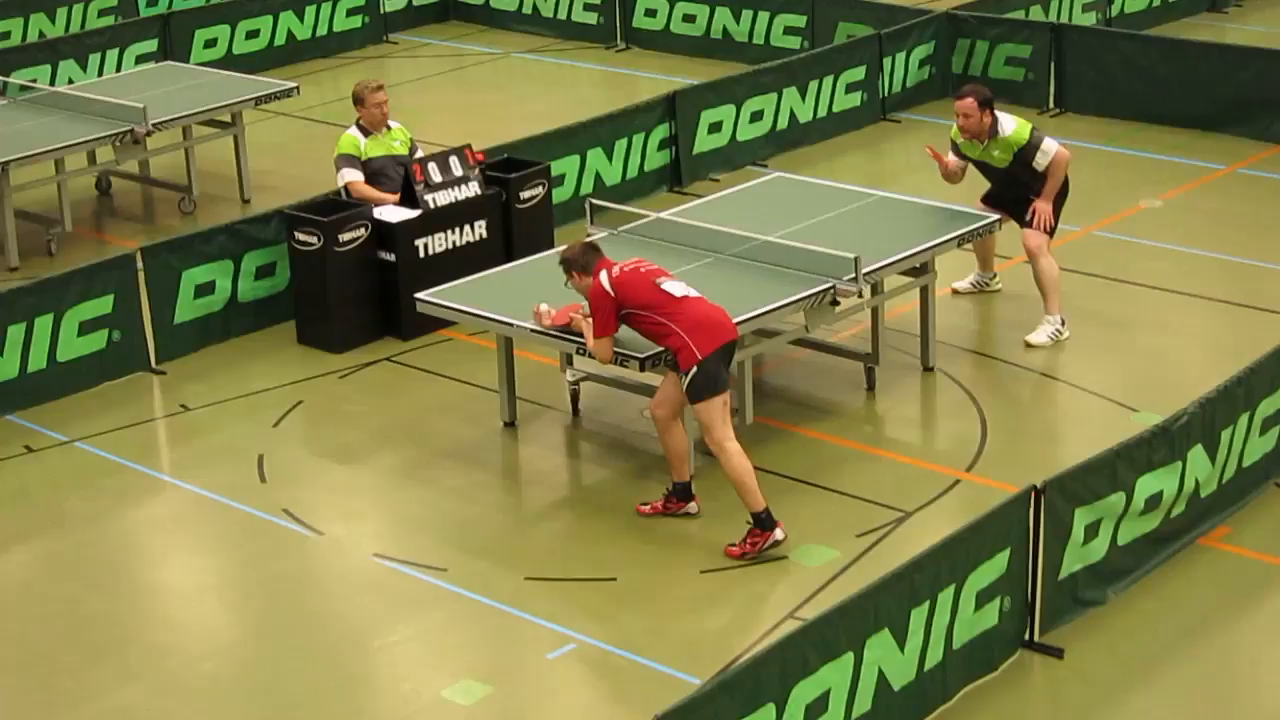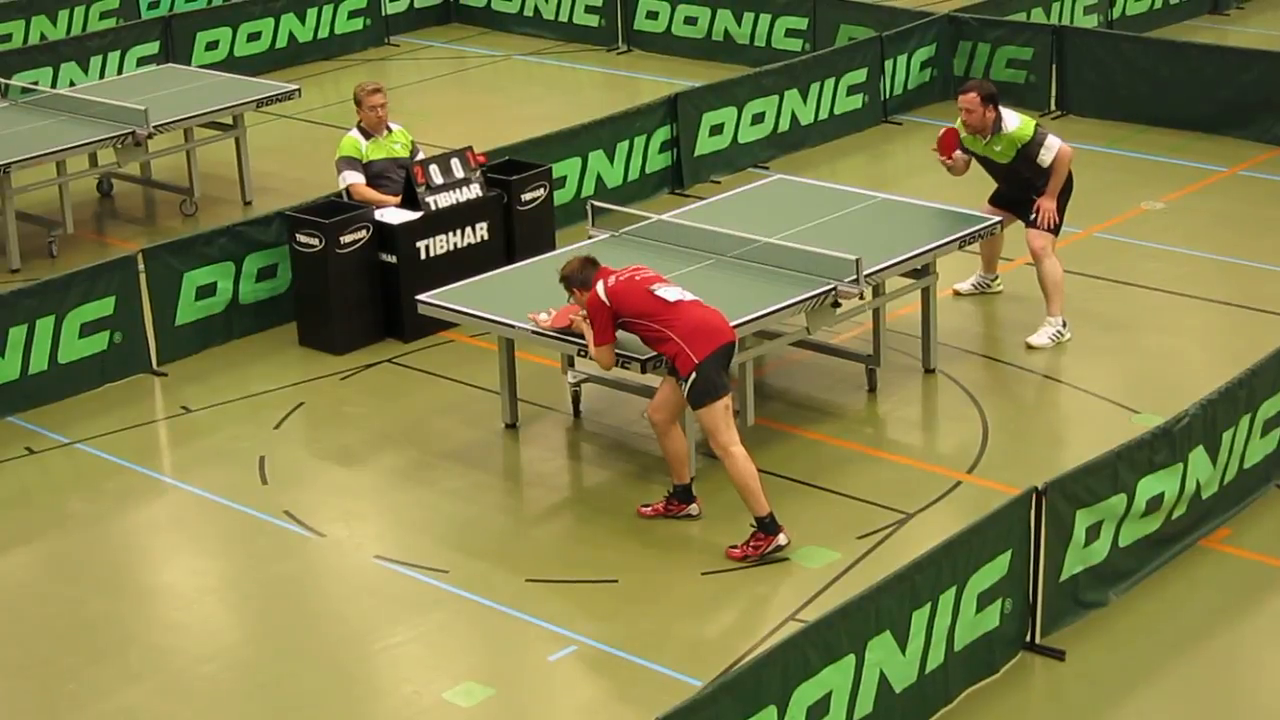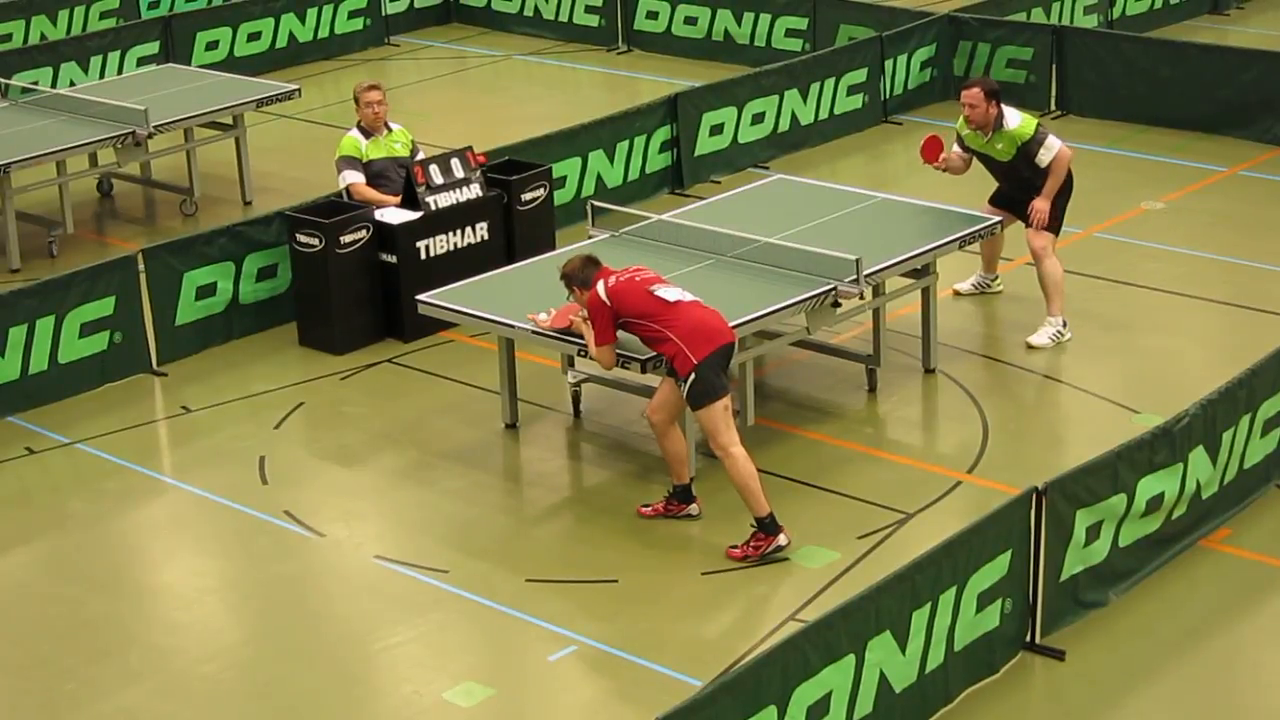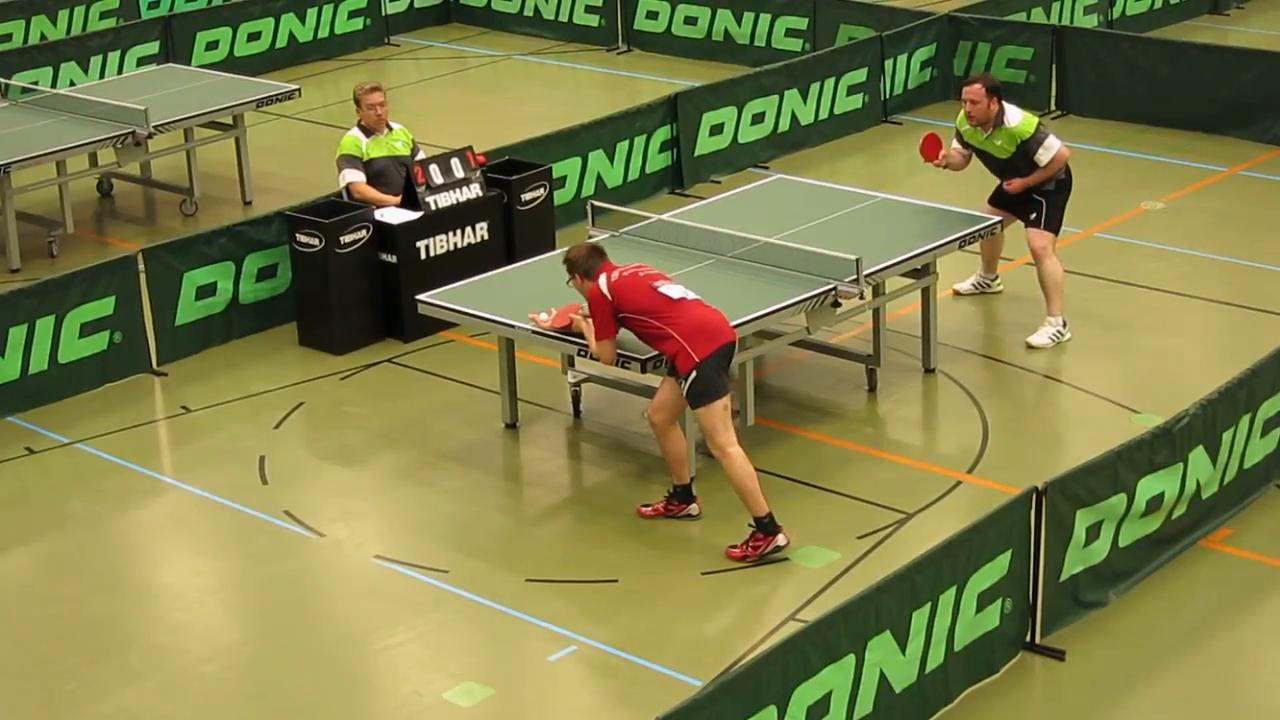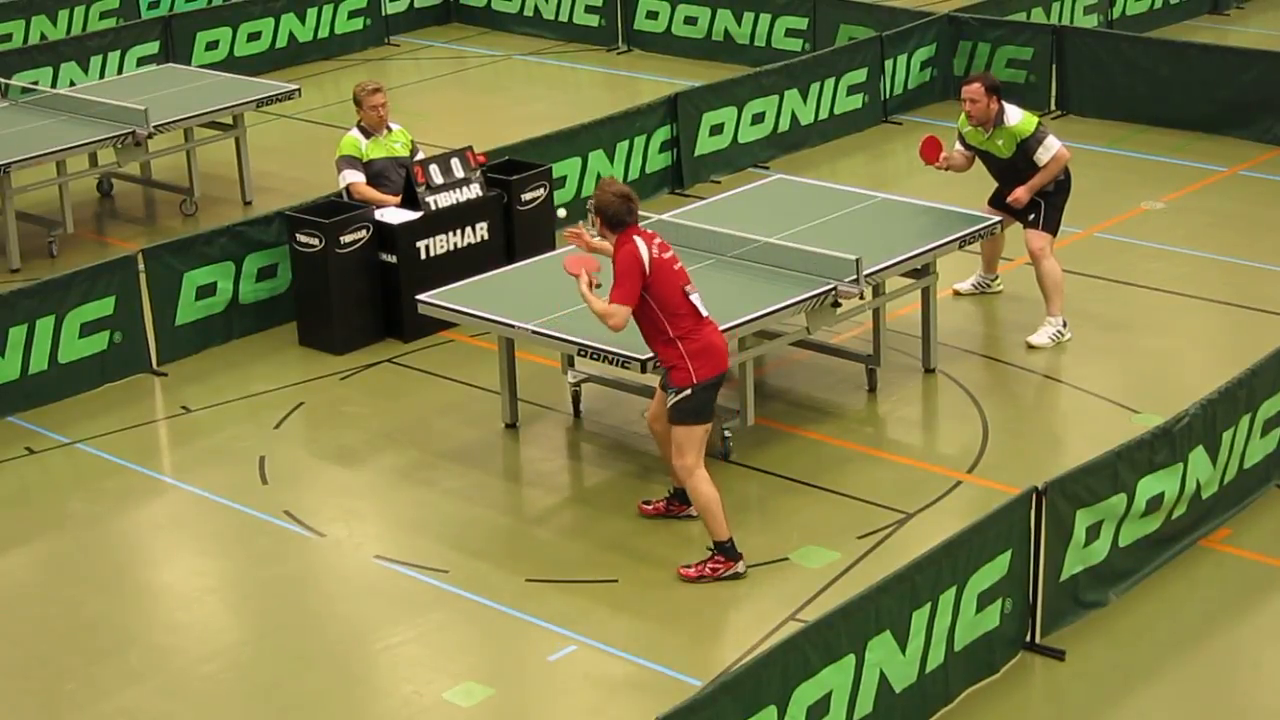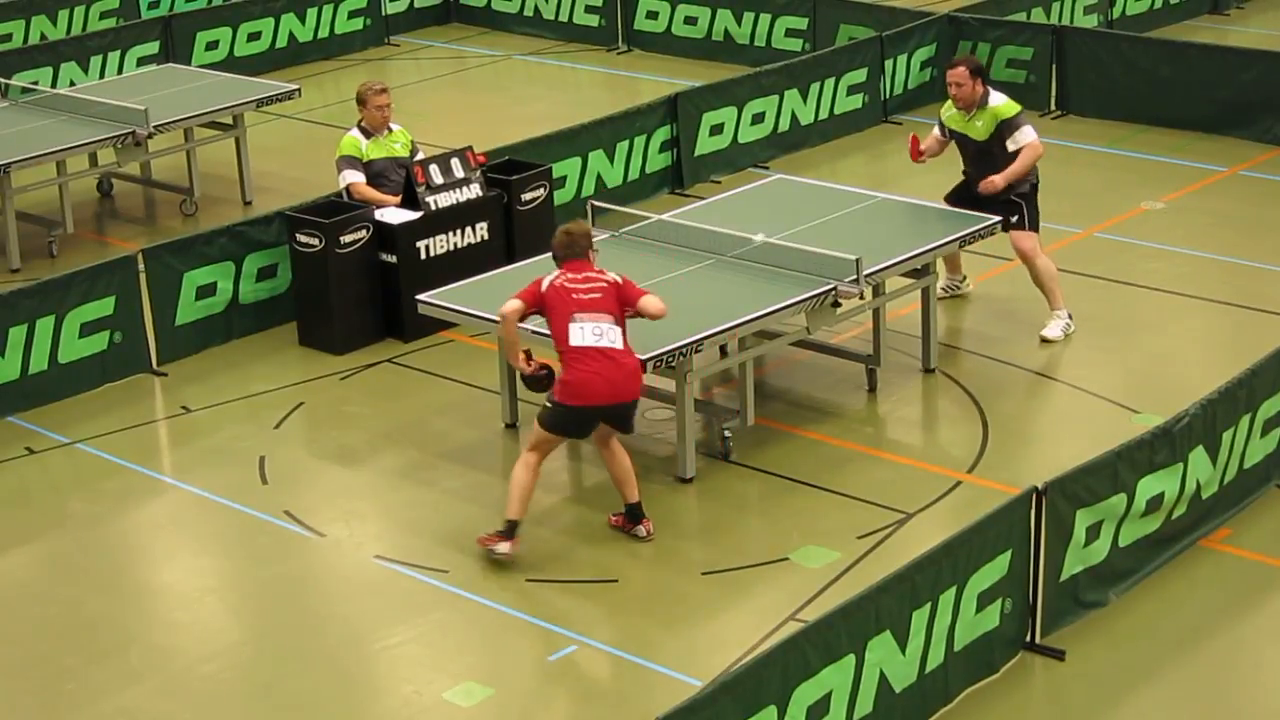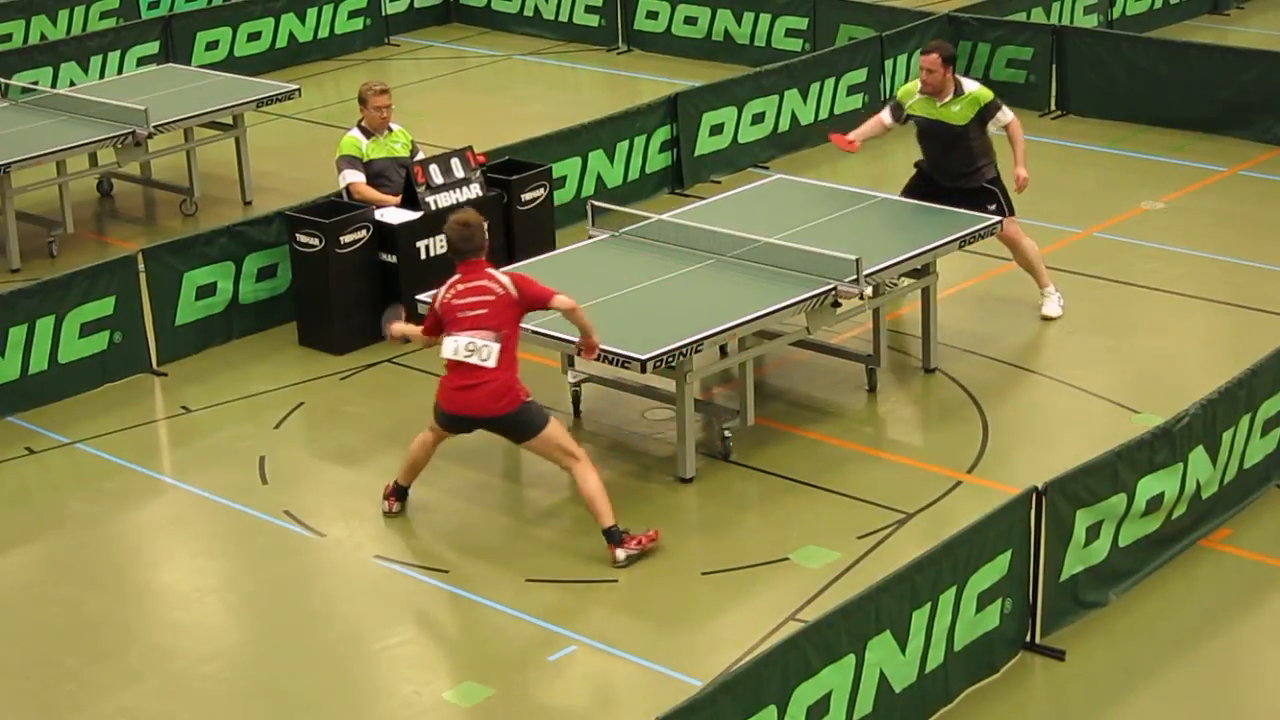
dt=0.7s
person 1, frame 1
left shoulder: (600, 287)
right shoulder: (632, 266)
left elbow: (604, 355)
left wrist: (584, 326)
right wrist: (591, 318)
left hip: (700, 341)
right hip: (717, 325)
left knee: (720, 441)
right knee: (662, 412)
left ankle: (767, 527)
right ankle: (682, 497)
person 1, frame 2
left shoulder: (597, 298)
right shoulder: (633, 271)
left elbow: (606, 361)
left wrist: (585, 328)
left hip: (698, 346)
right hip: (716, 328)
left knee: (725, 444)
right knee: (660, 415)
left ankle: (770, 531)
right ankle: (683, 498)
person 1, frame 3
left shoulder: (598, 297)
right shoulder: (632, 272)
left elbow: (607, 361)
left wrist: (585, 329)
right wrist: (588, 323)
left hip: (698, 347)
right hip: (715, 330)
left knee: (725, 445)
right knee: (659, 416)
left ankle: (770, 531)
right ankle: (683, 499)
person 1, frame 4
left shoulder: (598, 291)
right shoulder: (632, 272)
left elbow: (606, 356)
left wrist: (585, 327)
right wrist: (575, 322)
left hip: (699, 347)
right hip: (715, 330)
left knee: (722, 444)
right knee: (659, 416)
left ankle: (769, 531)
right ankle: (683, 498)
person 1, frame 5
left shoulder: (628, 252)
right shoulder: (646, 238)
left elbow: (617, 320)
left wrist: (587, 292)
right wrist: (595, 244)
left hip: (694, 363)
right hip: (703, 348)
left knee: (687, 464)
right knee: (657, 423)
left ankle: (728, 555)
right ankle: (681, 500)
person 1, frame 6
left shoulder: (548, 284)
right shoulder: (614, 281)
left elbow: (508, 312)
right elbow: (657, 310)
left wrist: (514, 357)
right wrist: (631, 310)
left hip: (579, 388)
right hip: (627, 385)
left knee: (532, 453)
right knee: (606, 439)
left ankle: (506, 536)
right ankle: (637, 518)
person 1, frame 7
left shoulder: (443, 294)
right shoulder: (509, 282)
left elbow: (428, 339)
right elbow: (566, 305)
left wrist: (403, 329)
right wrist: (589, 337)
left hip: (454, 398)
right hip: (502, 401)
left knee: (435, 431)
right knee: (575, 458)
left ankle: (396, 494)
right ankle: (617, 539)
person 2, frame 1
left shoulder: (1015, 134)
right shoulder: (959, 135)
left elbow: (1062, 156)
right elbow: (957, 175)
left wrist: (1046, 200)
right wrist: (948, 169)
left hip: (1042, 188)
right hip: (1008, 187)
left knee: (1035, 246)
left ankle: (1055, 322)
right ankle: (986, 276)
person 2, frame 2
left shoulder: (1017, 131)
right shoulder: (963, 129)
left elbow: (1064, 153)
right elbow: (961, 168)
left wrist: (1050, 197)
right wrist: (950, 162)
left hip: (1047, 187)
right hip: (1014, 185)
left knee: (1039, 247)
left ankle: (1057, 323)
right ankle: (988, 278)
person 2, frame 3
left shoulder: (1019, 129)
right shoulder: (966, 126)
left elbow: (1064, 155)
right elbow: (962, 162)
left wrist: (1045, 199)
right wrist: (947, 163)
left hip: (1049, 185)
right hip: (1015, 184)
left knee: (1040, 247)
left ankle: (1057, 323)
right ankle: (988, 278)
person 2, frame 4
left shoulder: (1020, 126)
right shoulder: (965, 122)
left elbow: (1062, 155)
right elbow: (961, 157)
left wrist: (1027, 182)
right wrist: (947, 159)
left hip: (1048, 184)
right hip: (1013, 183)
left knee: (1040, 247)
left ankle: (1056, 323)
right ankle: (988, 278)
person 2, frame 5
left shoulder: (1019, 126)
right shoulder: (967, 123)
left elbow: (1061, 156)
right elbow: (965, 159)
left wrist: (1029, 190)
right wrist: (949, 161)
left hip: (1047, 185)
right hip: (1013, 184)
left knee: (1038, 248)
left ankle: (1057, 323)
right ankle: (988, 278)
person 2, frame 6
left shoulder: (1001, 110)
right shoulder: (950, 110)
left elbow: (1034, 149)
right elbow: (939, 140)
left wrist: (1004, 178)
right wrist: (925, 149)
left hip: (1016, 187)
right hip: (977, 182)
left knee: (1027, 249)
left ankle: (1061, 315)
right ankle: (956, 280)
person 2, frame 7
left shoulder: (976, 95)
right shoulder: (909, 95)
left elbow: (1012, 124)
right elbow: (883, 121)
left wrist: (1020, 166)
right wrist: (852, 137)
left hip: (978, 177)
right hip: (934, 175)
left knee: (1011, 234)
left ankle: (1049, 291)
